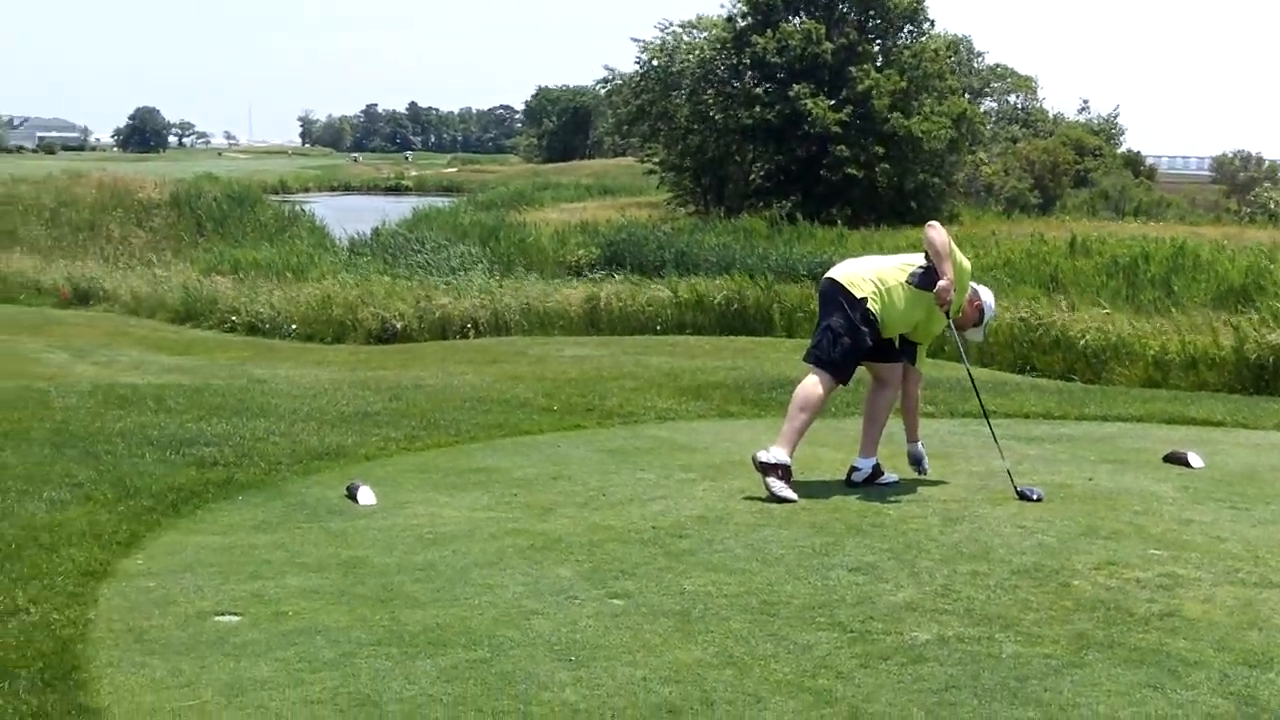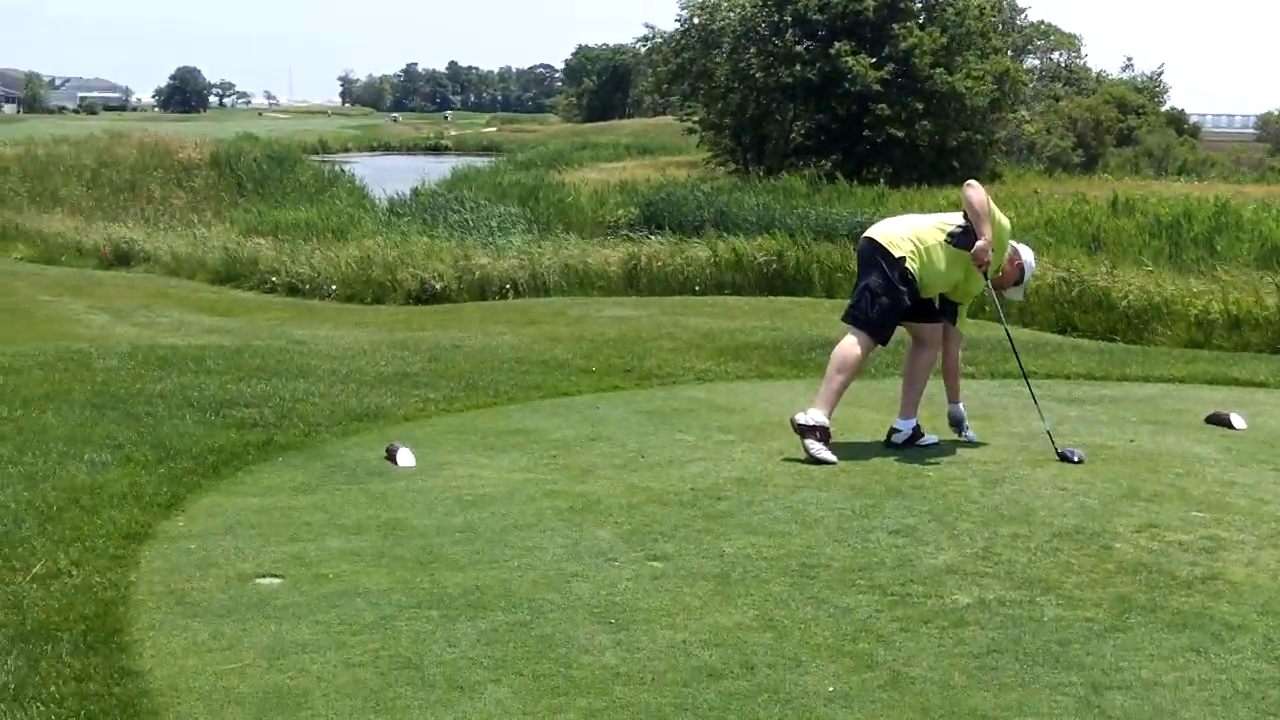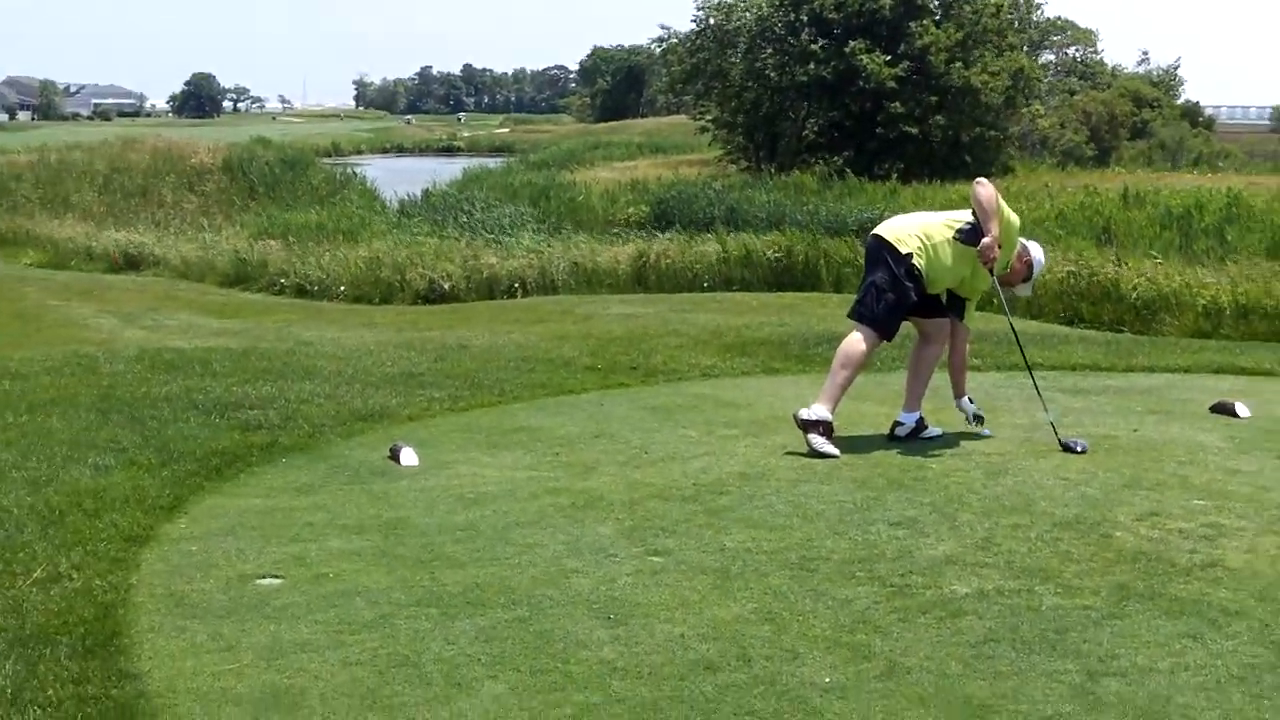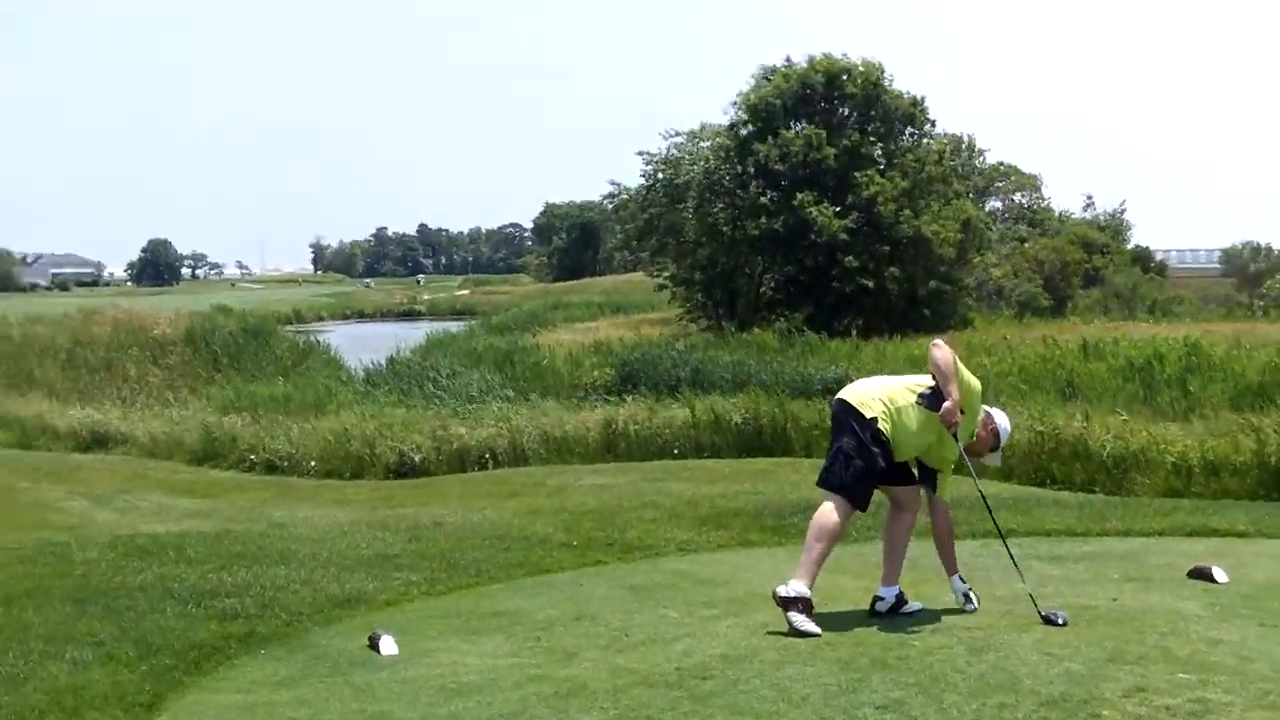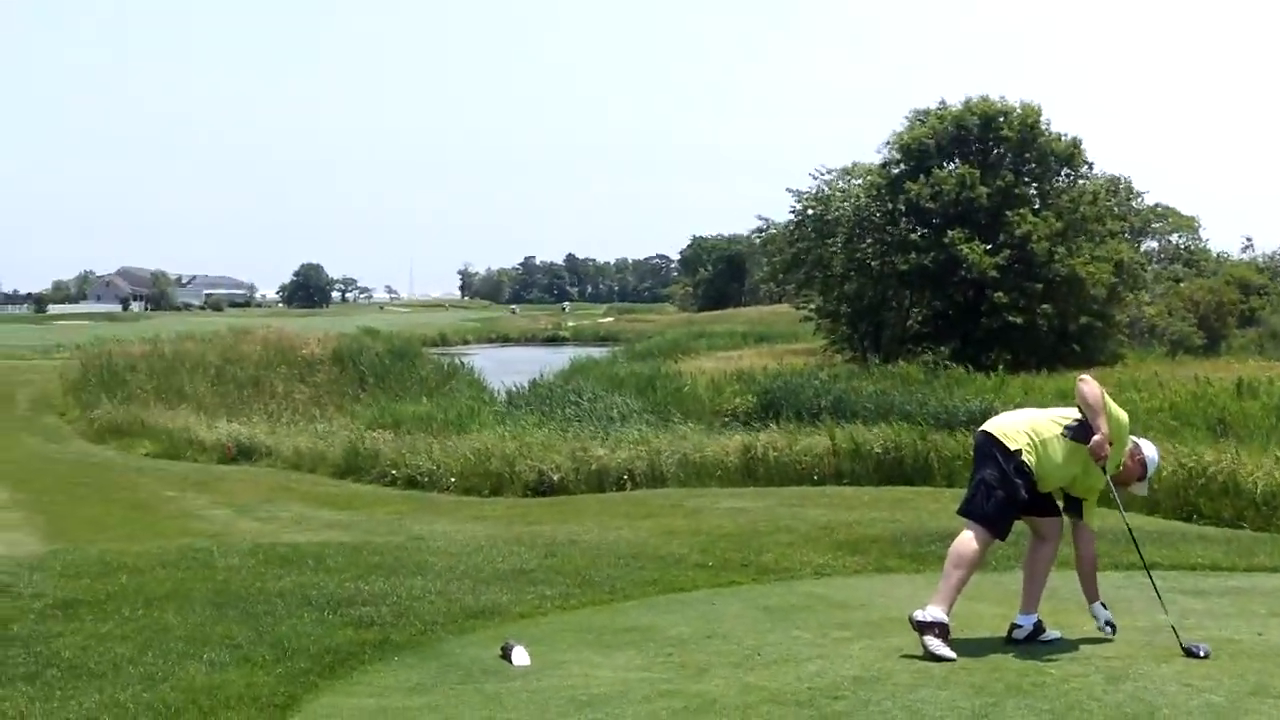
dt=0.2s
person 1, frame 1
left shoulder: (925, 326)
right shoulder: (961, 272)
left elbow: (910, 386)
right elbow: (932, 228)
left wrist: (914, 443)
right wrist: (947, 279)
right hip: (853, 289)
left knee: (890, 377)
right knee: (826, 376)
left ankle: (864, 466)
right ankle: (776, 459)
person 1, frame 2
left shoulder: (967, 285)
right shoulder: (1000, 232)
left elbow: (951, 347)
right elbow: (971, 187)
left wrist: (955, 405)
right wrist: (985, 239)
right hip: (891, 248)
left knee: (931, 336)
right knee: (864, 336)
left ankle: (905, 427)
right ankle: (814, 421)
person 1, frame 3
left shoulder: (973, 282)
right shoulder: (1009, 229)
left elbow: (958, 342)
right elbow: (980, 185)
left wrist: (962, 399)
right wrist: (991, 236)
right hip: (899, 246)
left knee: (938, 330)
right knee: (870, 332)
left ankle: (909, 420)
right ankle: (818, 416)
person 1, frame 4
left shoulder: (943, 452)
right shoulder: (971, 396)
left elbow: (939, 515)
right elbow: (938, 346)
left wrist: (955, 578)
right wrist: (952, 400)
right hip: (864, 410)
left knee: (907, 500)
right knee: (842, 502)
left ankle: (888, 596)
right ankle: (796, 592)
person 1, frame 5
left shoulder: (1090, 482)
right shoulder: (1118, 427)
left elbow: (1085, 546)
right elbow: (1084, 381)
left wrist: (1096, 605)
right wrist: (1101, 434)
right hip: (1008, 442)
left knee: (1050, 530)
right knee: (981, 531)
left ankle: (1025, 623)
right ankle: (933, 618)
